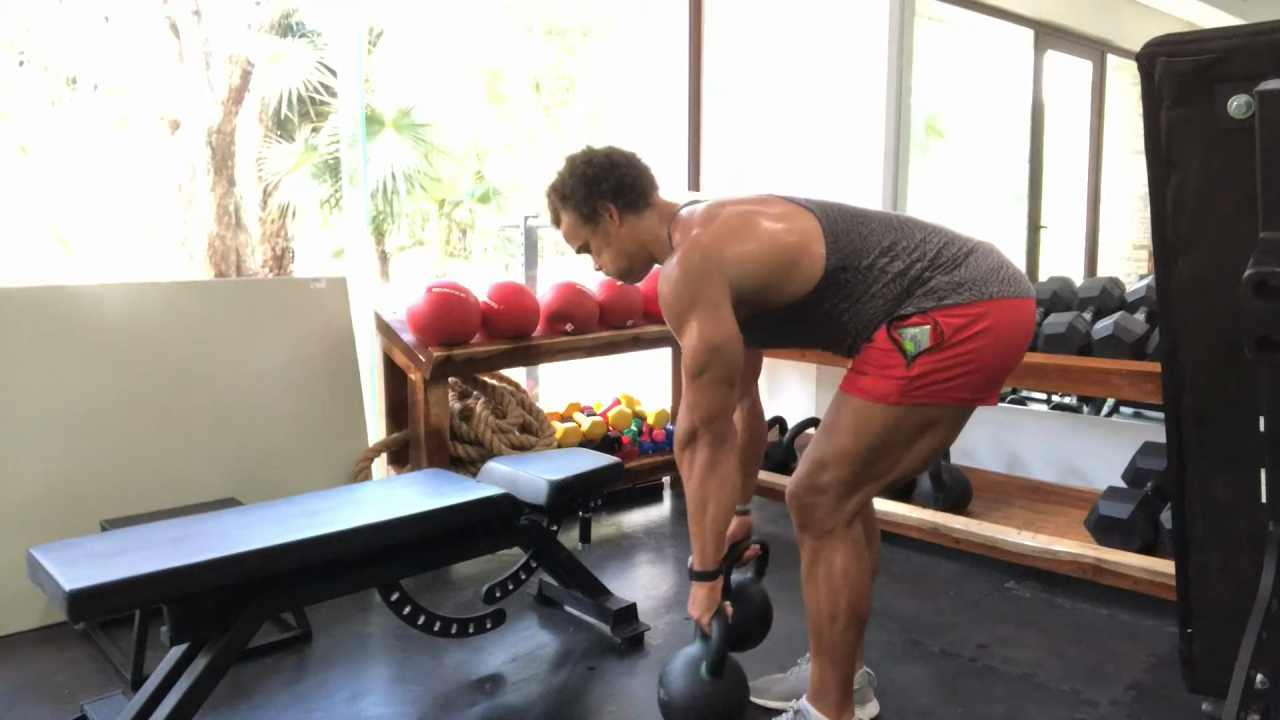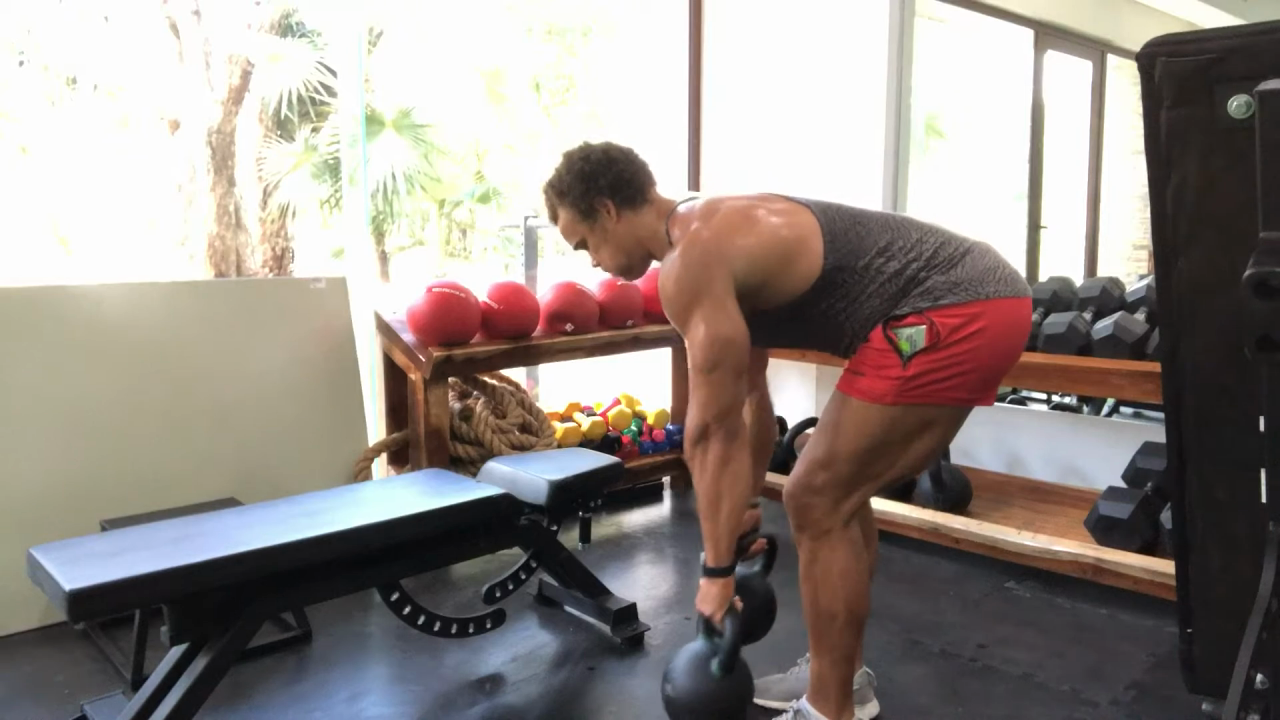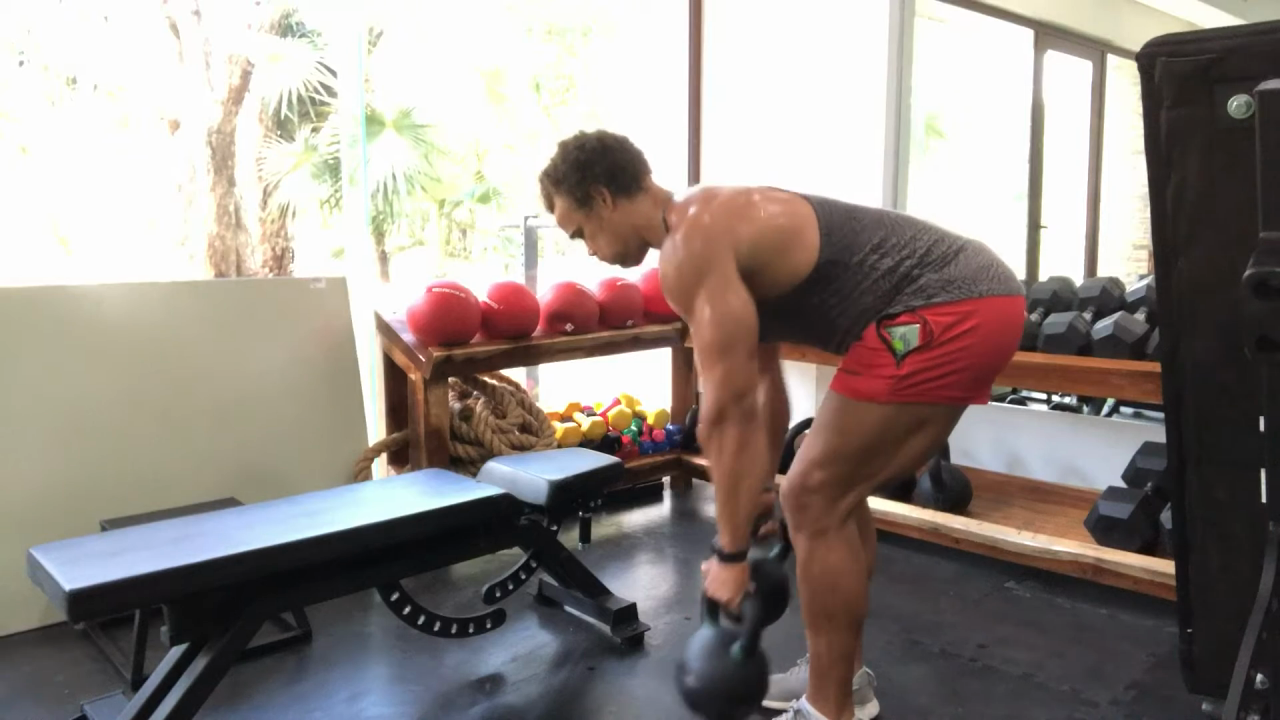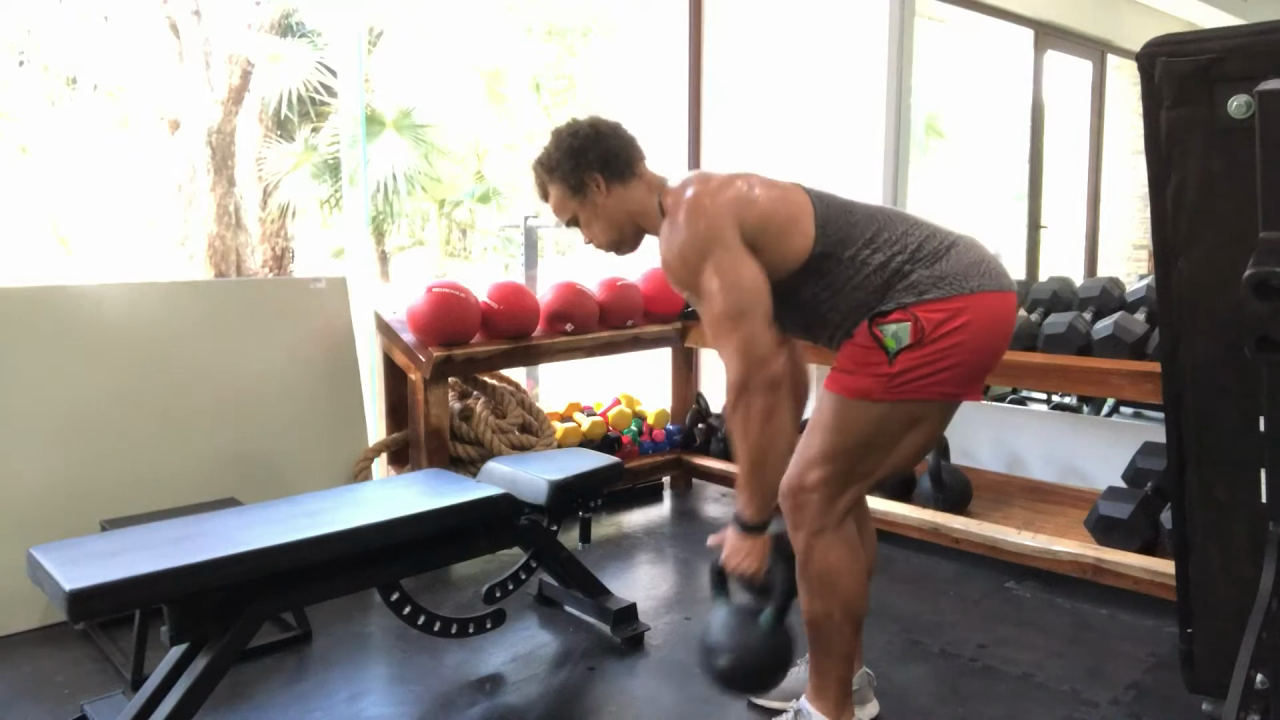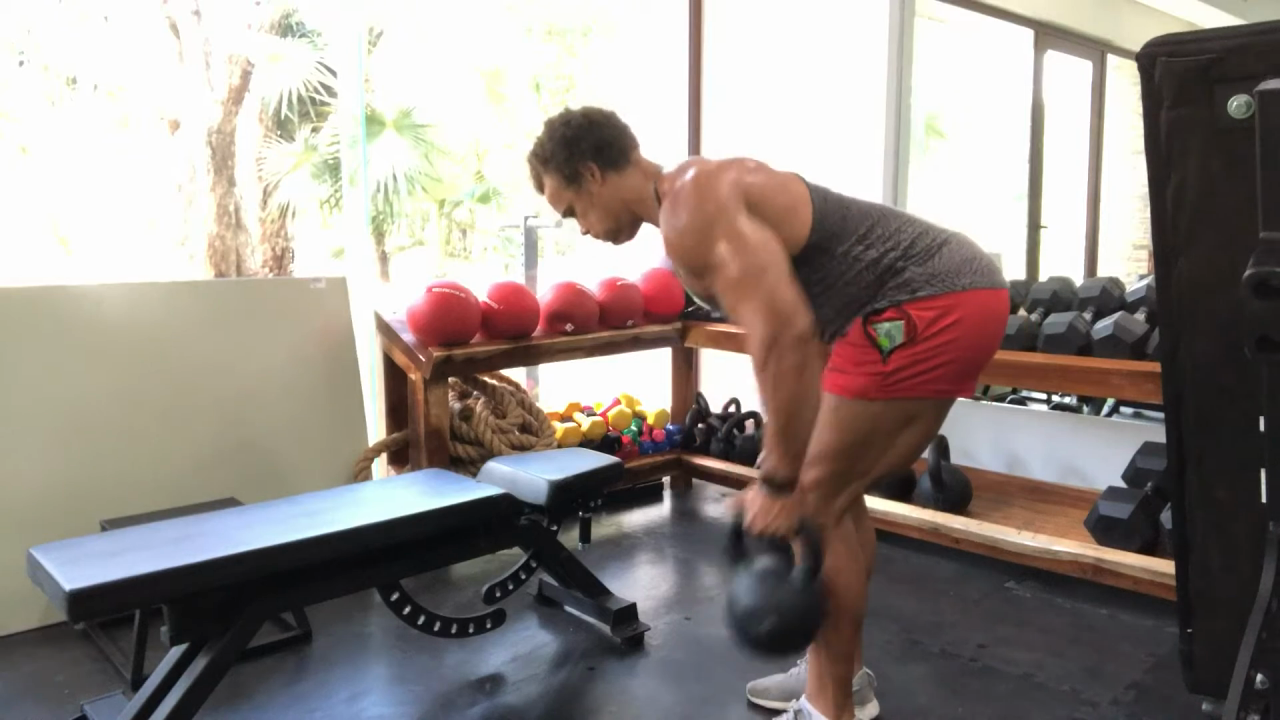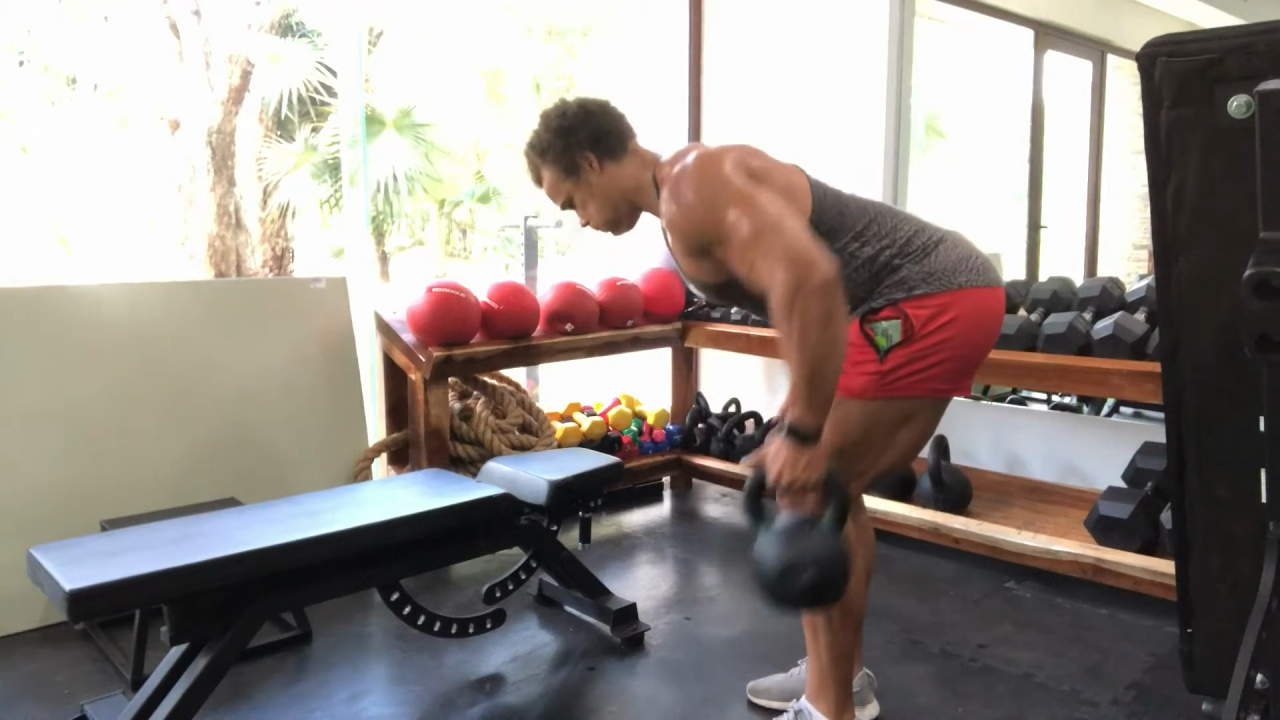
dt=0.1s
person 1, frame 1
left shoulder: (690, 266)
right shoulder: (712, 238)
left elbow: (701, 432)
right elbow: (739, 403)
left wrist: (704, 573)
right wrist: (740, 511)
left hip: (958, 314)
right hip: (979, 300)
left knee: (819, 502)
right knee: (838, 492)
person 1, frame 2
left shoulder: (691, 262)
right shoulder: (713, 235)
left elbow: (713, 429)
right elbow: (747, 401)
left wrist: (716, 569)
right wrist: (744, 513)
left hip: (956, 315)
right hip: (974, 300)
left knee: (817, 501)
right knee: (835, 492)
person 1, frame 3
left shoulder: (690, 248)
right shoulder: (708, 226)
left elbow: (726, 412)
right elbow: (759, 384)
left wrist: (730, 552)
right wrist: (755, 497)
left hip: (948, 313)
right hip: (968, 299)
left knee: (815, 501)
right knee: (833, 491)
person 1, frame 4
left shoulder: (690, 227)
right shoulder: (701, 213)
left elbow: (751, 381)
right elbow: (779, 361)
left wrist: (752, 522)
right wrist: (767, 486)
left hip: (941, 309)
right hip: (961, 294)
left knee: (815, 502)
right knee: (831, 490)
person 1, frame 5
left shoulder: (689, 210)
right shoulder: (696, 198)
left elbow: (787, 333)
right elbow: (784, 323)
left wrist: (777, 483)
right wrist: (782, 462)
left hip: (933, 305)
right hip: (954, 293)
left knee: (813, 499)
right knee: (829, 490)
person 1, frame 6
left shoulder: (689, 190)
right shoulder: (689, 197)
left elbow: (810, 280)
right elbow: (801, 276)
left wrist: (801, 436)
right wrist: (800, 421)
left hip: (928, 304)
right hip: (947, 291)
left knee: (809, 500)
right knee: (826, 493)
